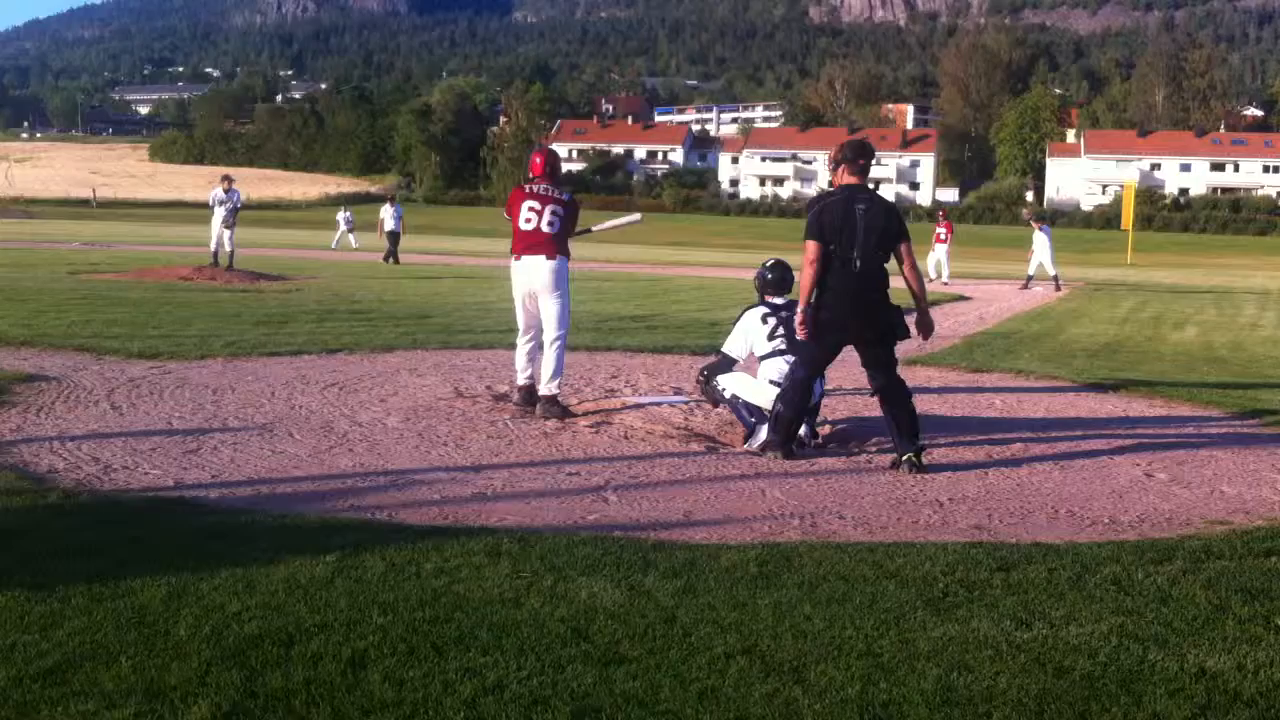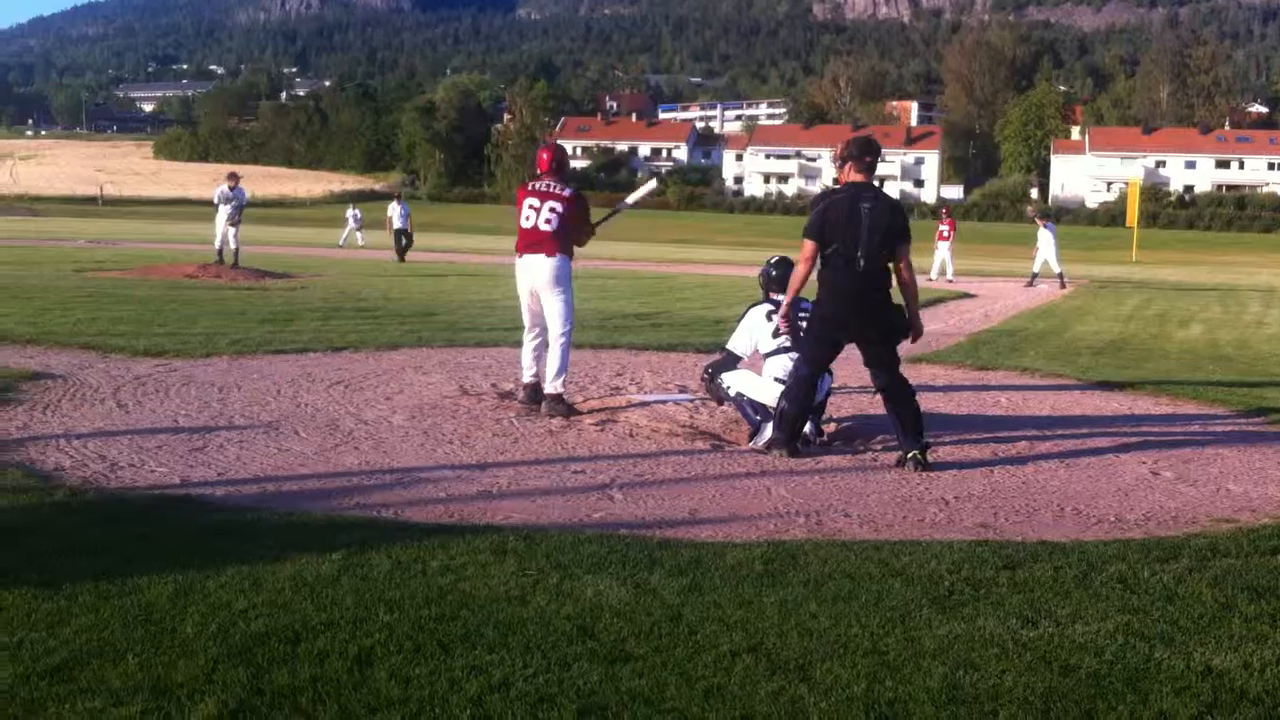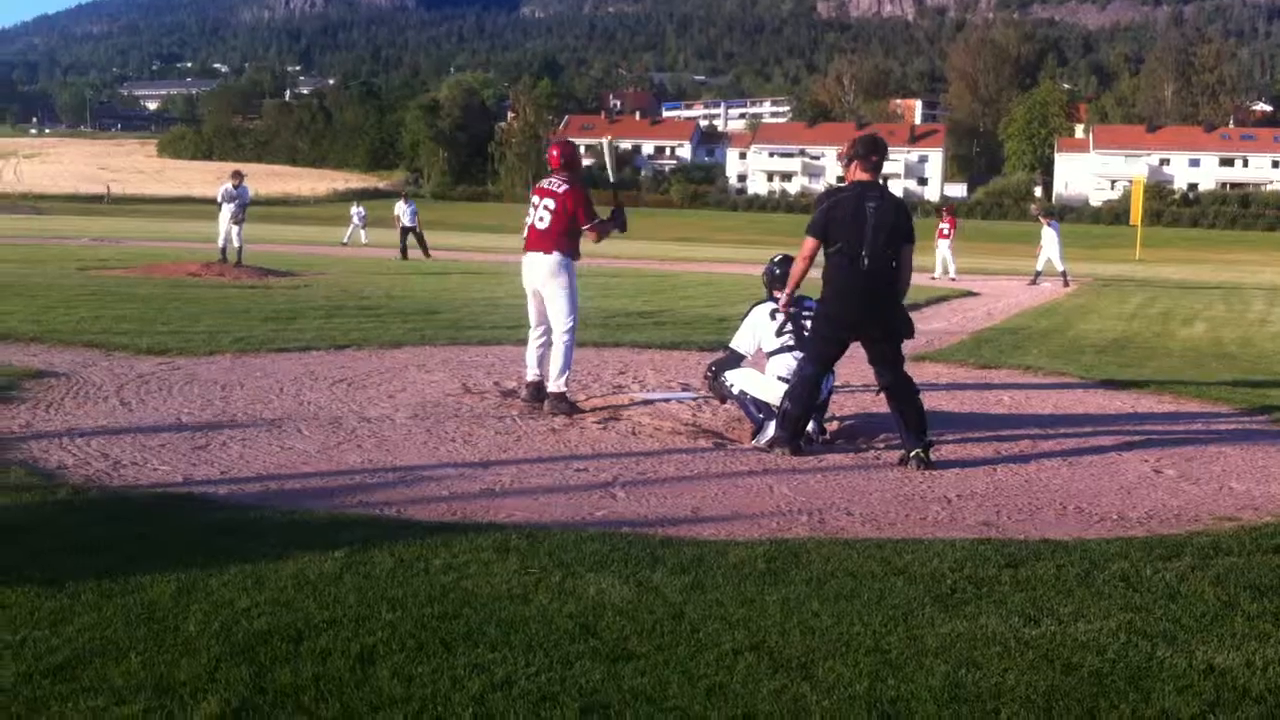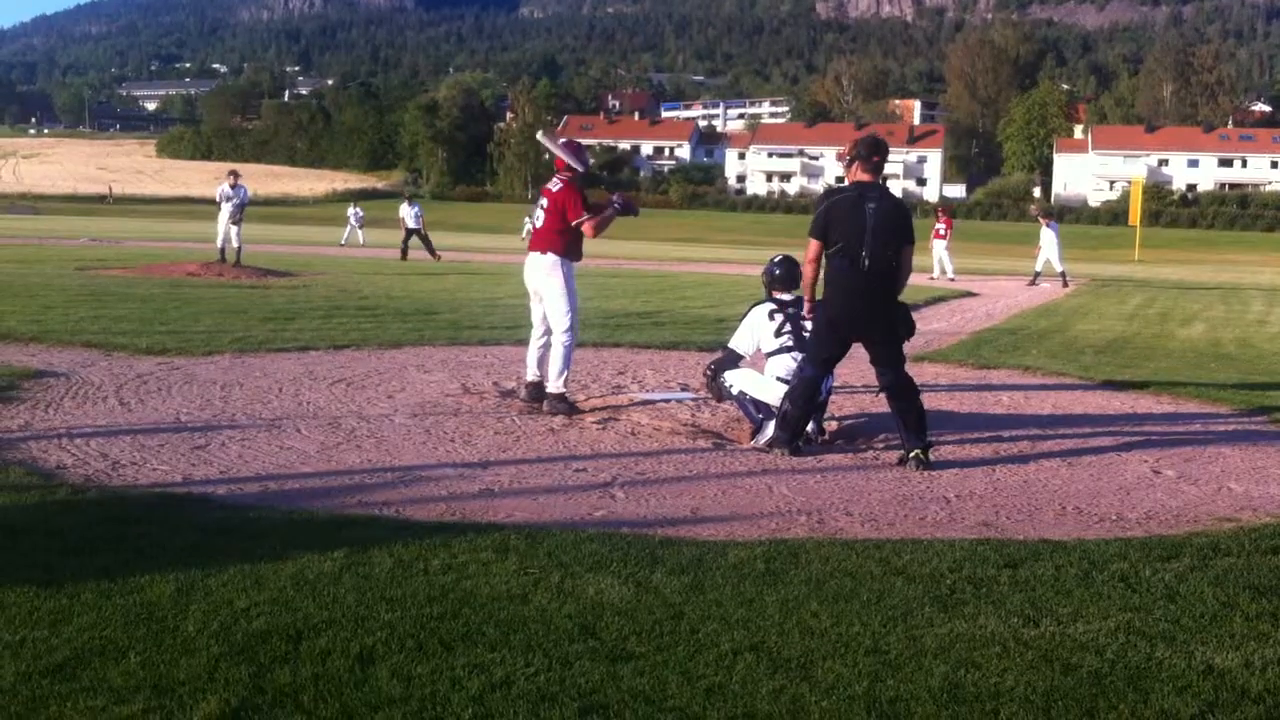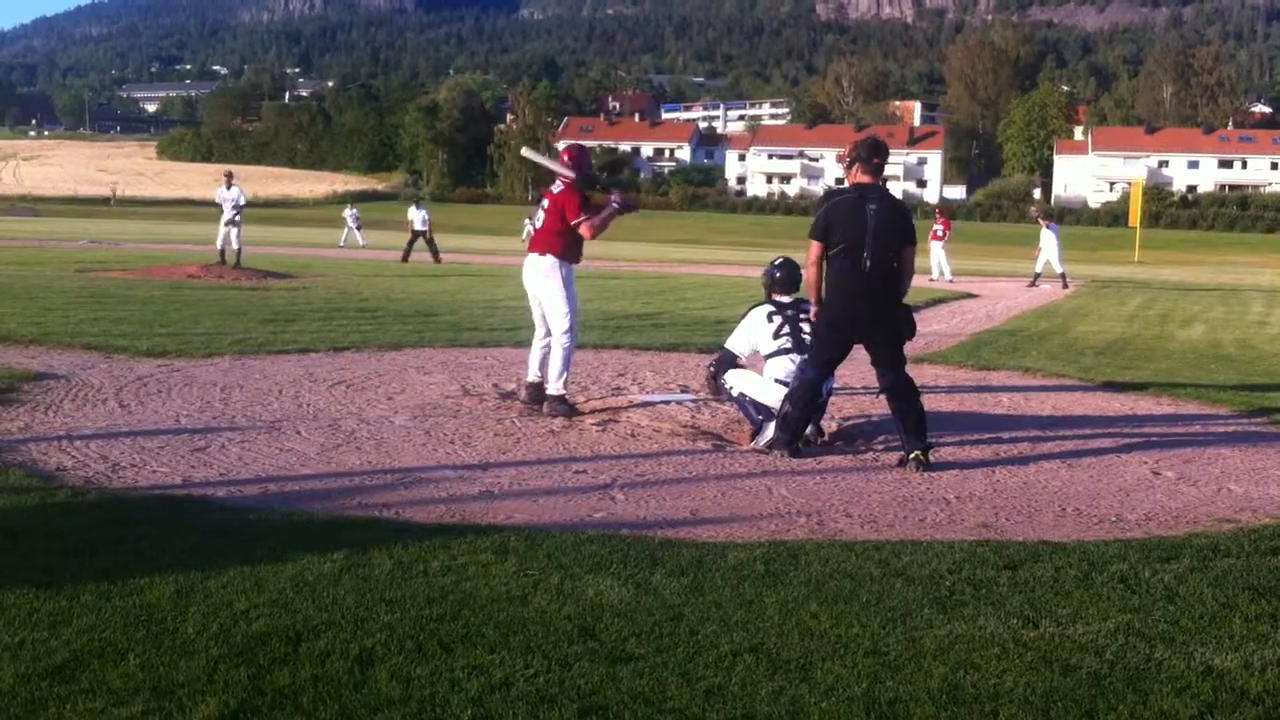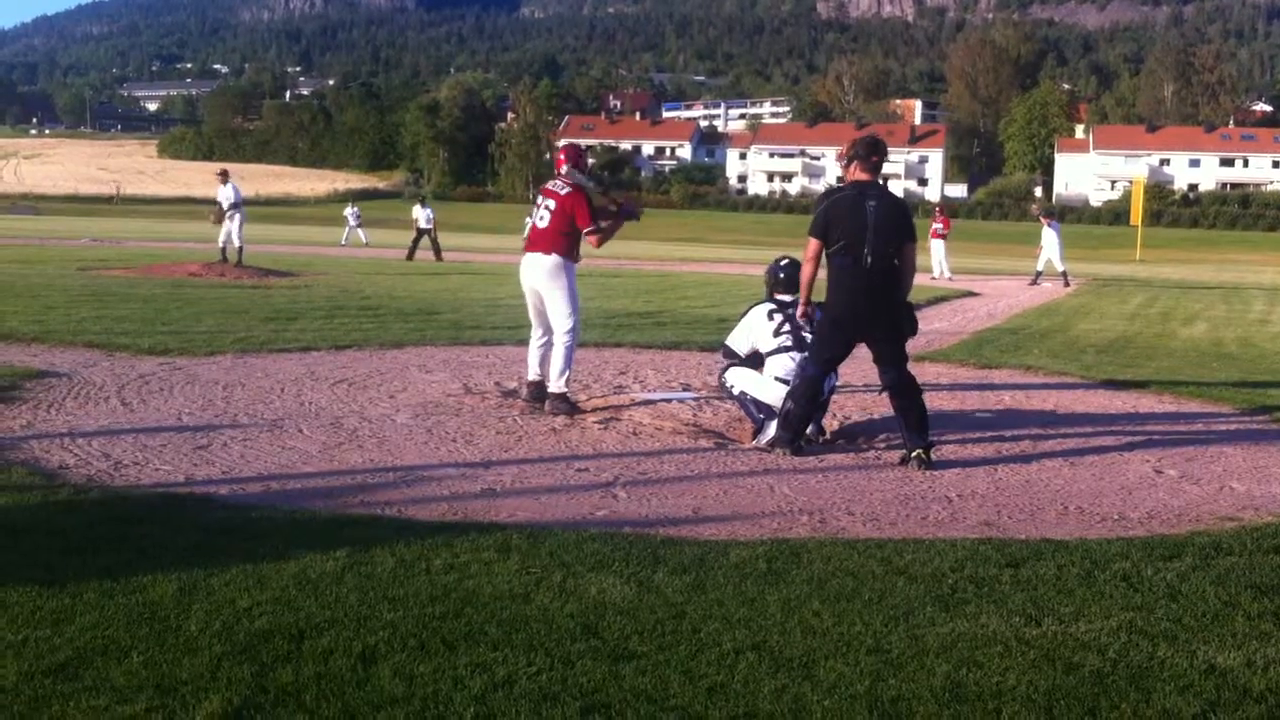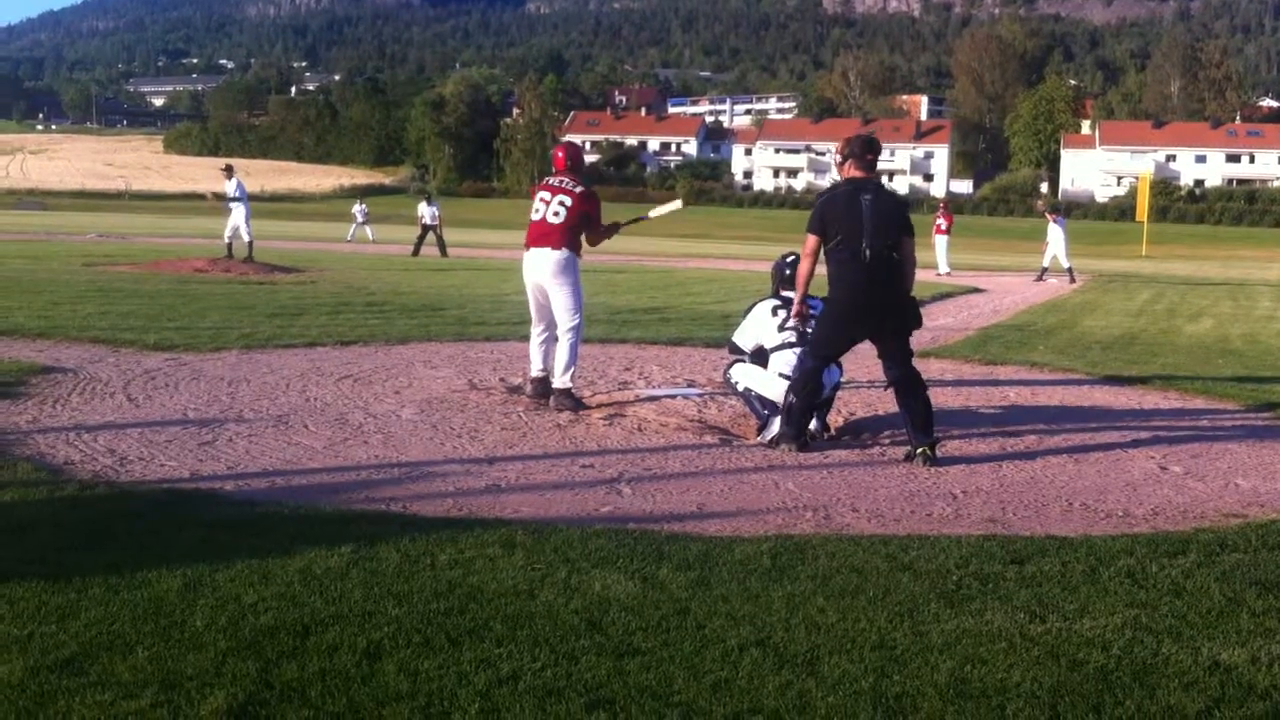
dt=0.2s
person 1, frame 1
left shoulder: (824, 206)
right shoulder: (887, 210)
left elbow: (812, 261)
right elbow: (908, 265)
left wrist: (802, 309)
right wrist: (922, 309)
left hip: (832, 308)
right hip: (874, 309)
left knee: (803, 373)
right knee: (887, 378)
left ankle: (778, 441)
right ankle: (909, 451)
person 1, frame 2
left shoulder: (828, 203)
right shoulder: (892, 208)
left elbow: (807, 259)
right elbow: (904, 268)
left wrist: (787, 303)
right wrist: (913, 313)
left hip: (833, 306)
right hip: (875, 307)
left knee: (806, 370)
right knee: (889, 376)
left ankle: (783, 439)
right ankle: (914, 449)
person 1, frame 3
left shoulder: (833, 202)
right shoulder: (897, 208)
left elbow: (807, 256)
right elbow: (905, 267)
left wrist: (787, 293)
right wrist: (891, 303)
left hip: (837, 304)
right hip: (880, 306)
left knee: (811, 369)
right knee: (893, 375)
left ankle: (784, 437)
right ankle: (917, 448)
person 1, frame 4
left shoulder: (833, 202)
right shoulder: (898, 208)
left elbow: (812, 259)
right elbow: (905, 267)
left wrist: (809, 299)
left hip: (838, 305)
right hip: (881, 307)
left knee: (812, 370)
right knee: (894, 375)
left ankle: (784, 437)
right ankle: (916, 448)
person 1, frame 5
left shoulder: (833, 204)
right shoulder: (898, 210)
left elbow: (814, 260)
right elbow: (907, 268)
left wrist: (815, 302)
left hip: (840, 307)
right hip: (882, 308)
left knee: (813, 371)
right knee: (895, 377)
left ankle: (784, 438)
right ankle: (916, 449)
person 1, frame 6
left shoulder: (833, 201)
right shoulder: (898, 206)
left elbow: (811, 257)
right elbow: (908, 264)
left wrist: (803, 301)
right wrist: (898, 303)
left hip: (842, 305)
right hip: (885, 306)
left knee: (814, 369)
right knee: (897, 374)
left ankle: (786, 437)
right ankle: (919, 448)
person 1, frame 7
left shoulder: (830, 198)
right shoulder: (894, 201)
left elbow: (809, 255)
right elbow: (908, 258)
left wrist: (799, 299)
right wrist: (902, 300)
left hip: (846, 300)
right hip: (887, 299)
left knee: (812, 361)
right knee: (902, 369)
left ankle: (791, 434)
right ankle: (923, 444)
person 2, frame 1
left shoulder: (518, 194)
right shoulder: (568, 202)
left hip: (521, 266)
right hip: (552, 267)
left knee: (527, 332)
right knee: (555, 335)
left ankle: (524, 389)
right ankle: (548, 399)
person 2, frame 2
left shoulder: (525, 191)
right shoulder: (574, 198)
right elbow: (579, 240)
right wrist: (587, 230)
left hip: (524, 263)
right hip: (552, 265)
left knee: (533, 330)
right knee: (559, 332)
left ankle: (529, 388)
right ankle: (552, 397)
person 2, frame 3
left shoulder: (540, 187)
right shoulder: (574, 192)
right elbow: (594, 235)
left wrist: (604, 219)
right wrist: (613, 221)
left hip: (530, 262)
right hip: (554, 264)
left knee: (539, 328)
right knee: (563, 331)
left ankle: (533, 386)
right ankle: (555, 396)
person 2, frame 4
left shoulder: (554, 186)
right shoulder: (570, 189)
left elbow: (586, 212)
right elbow: (591, 229)
left wrist: (614, 206)
right wrist: (615, 207)
left hip: (535, 263)
right hip: (553, 264)
left knee: (542, 329)
right knee: (564, 331)
left ankle: (532, 385)
right ankle: (555, 395)
person 2, frame 5
left shoulder: (557, 189)
right shoulder: (571, 191)
left elbow: (588, 213)
right elbow: (588, 231)
left wrist: (614, 205)
right wrist: (613, 208)
left hip: (533, 265)
right hip: (551, 266)
left knee: (544, 331)
right knee: (563, 333)
left ankle: (533, 387)
right ankle: (554, 397)
person 2, frame 6
left shoulder: (546, 189)
right shoulder: (577, 195)
right elbow: (595, 240)
left wrist: (614, 214)
right wrist: (621, 219)
left hip: (529, 262)
right hip: (554, 264)
left knee: (541, 329)
right knee: (566, 331)
left ankle: (534, 385)
right ankle: (557, 395)
person 2, frame 7
left shoulder: (541, 187)
right shoulder: (586, 195)
right elbow: (594, 240)
right wrist: (610, 230)
left hip: (531, 258)
right hip: (559, 259)
left knee: (542, 325)
right knee: (570, 327)
left ankle: (538, 381)
right ankle: (561, 391)
person 3, frame 1
left shoulder: (754, 315)
left elbow: (726, 359)
left wrist: (705, 374)
left hip: (772, 395)
left knee: (719, 379)
right knee: (816, 376)
left ankle: (761, 427)
right ankle: (804, 426)
person 3, frame 2
left shoulder: (758, 312)
right shoulder: (810, 309)
left elbow: (731, 357)
left wrist: (710, 372)
left hip: (777, 392)
left knee: (724, 377)
right knee: (824, 374)
left ankle: (766, 425)
right ankle: (809, 424)
person 3, frame 3
left shoulder: (762, 311)
right shoulder: (813, 307)
left elbow: (734, 356)
left wrist: (713, 371)
left hip: (781, 391)
left knee: (728, 375)
right knee: (825, 372)
left ankle: (768, 423)
right ankle: (812, 423)
person 3, frame 4
left shoulder: (761, 311)
left elbow: (732, 356)
left wrist: (712, 370)
left hip: (780, 392)
left knee: (728, 375)
left ankle: (768, 423)
right ankle: (811, 423)
person 3, frame 5
left shoulder: (760, 313)
right shoulder: (811, 310)
left elbow: (728, 356)
left wrist: (714, 370)
left hip: (778, 394)
left knee: (728, 376)
left ankle: (769, 424)
right ankle: (810, 424)
person 3, frame 6
left shoulder: (760, 312)
right shoulder: (813, 310)
left elbow: (729, 352)
left wrist: (759, 360)
left hip: (779, 393)
left knee: (730, 375)
right knee: (829, 371)
left ankle: (769, 423)
right ankle: (812, 424)
person 3, frame 7
left shoulder: (764, 307)
right shoulder: (818, 305)
left elbow: (735, 348)
left hip: (783, 388)
right hip: (819, 387)
left knee: (734, 371)
right knee: (834, 368)
left ankle: (774, 419)
right ankle: (816, 420)
